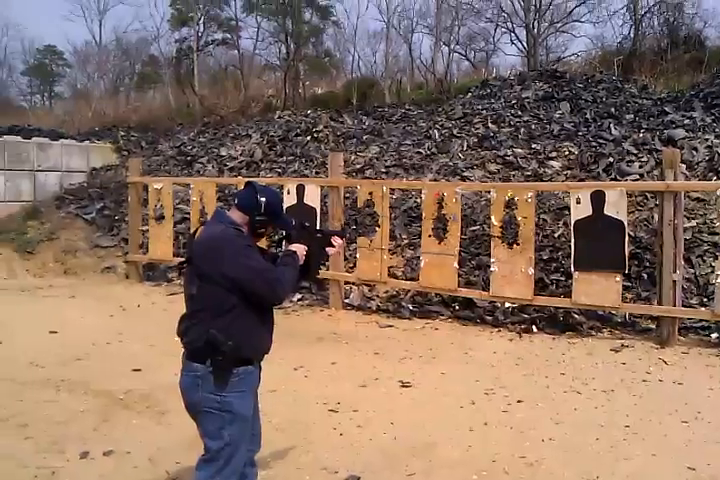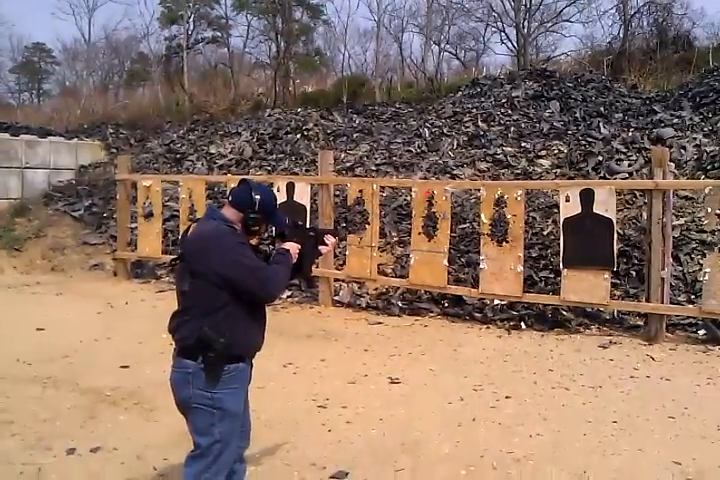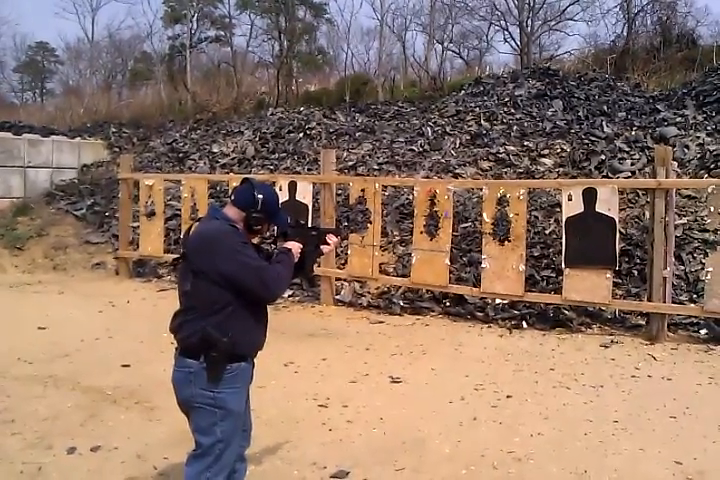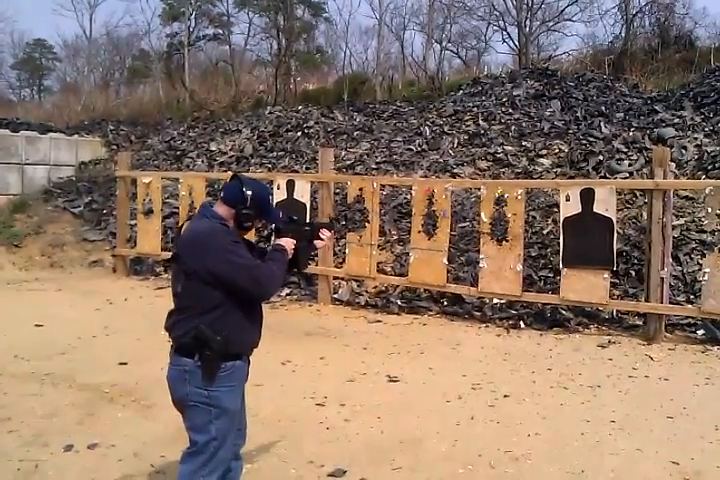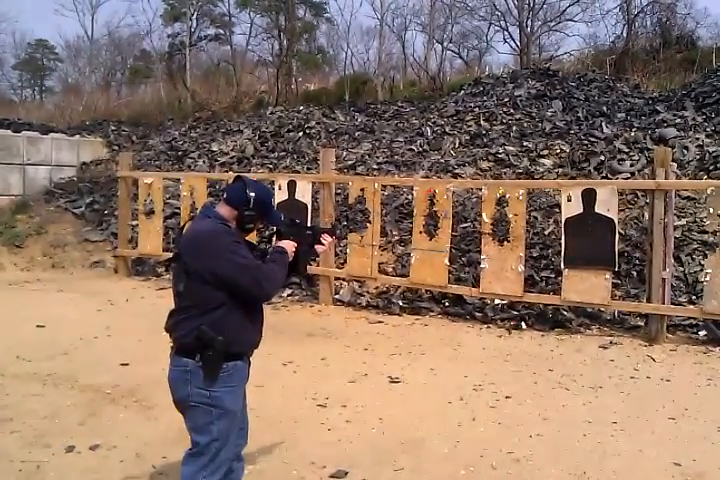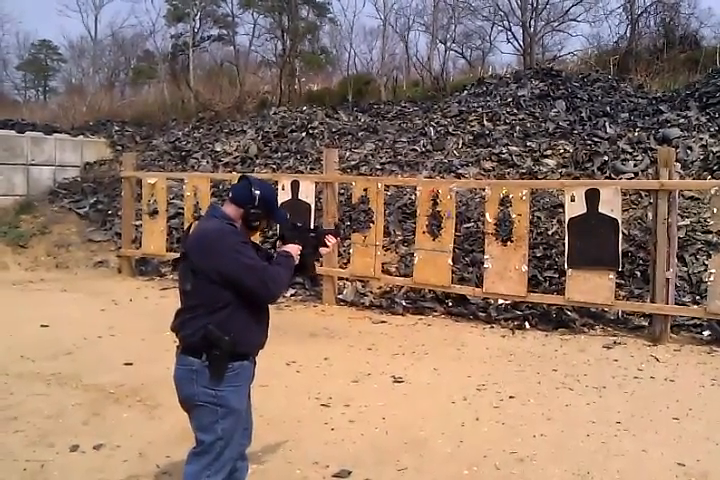
dt=0.7s
person 1, frame 1
left shoulder: (227, 238)
right shoulder: (225, 243)
left elbow: (266, 273)
right elbow: (274, 288)
right wrist: (292, 257)
left hip: (231, 369)
right hip: (220, 375)
left knee: (244, 450)
person 1, frame 2
left shoulder: (220, 235)
right shoulder: (218, 240)
left elbow: (258, 272)
right elbow: (266, 286)
right wrist: (285, 256)
left hip: (222, 367)
right hip: (211, 373)
left knee: (233, 447)
person 1, frame 3
left shoulder: (223, 234)
right shoulder: (219, 239)
left elbow: (261, 270)
right elbow: (268, 286)
right wrist: (287, 255)
left hip: (224, 365)
right hip: (211, 372)
left knee: (233, 446)
person 1, frame 4
left shoulder: (217, 233)
right shoulder: (208, 238)
left elbow: (257, 265)
right elbow: (261, 283)
right wrist: (281, 252)
left hip: (220, 364)
right hip: (206, 370)
left knee: (228, 446)
person 1, frame 5
left shoulder: (218, 232)
right shoulder: (211, 238)
left elbow: (255, 268)
right elbow: (262, 284)
right wrist: (281, 254)
left hip: (221, 364)
right hip: (208, 371)
left knee: (230, 446)
person 1, frame 6
left shoulder: (223, 234)
right shoulder: (218, 238)
left elbow: (259, 269)
right elbow: (268, 285)
right wrist: (287, 257)
left hip: (225, 365)
right hip: (213, 370)
left knee: (233, 446)
